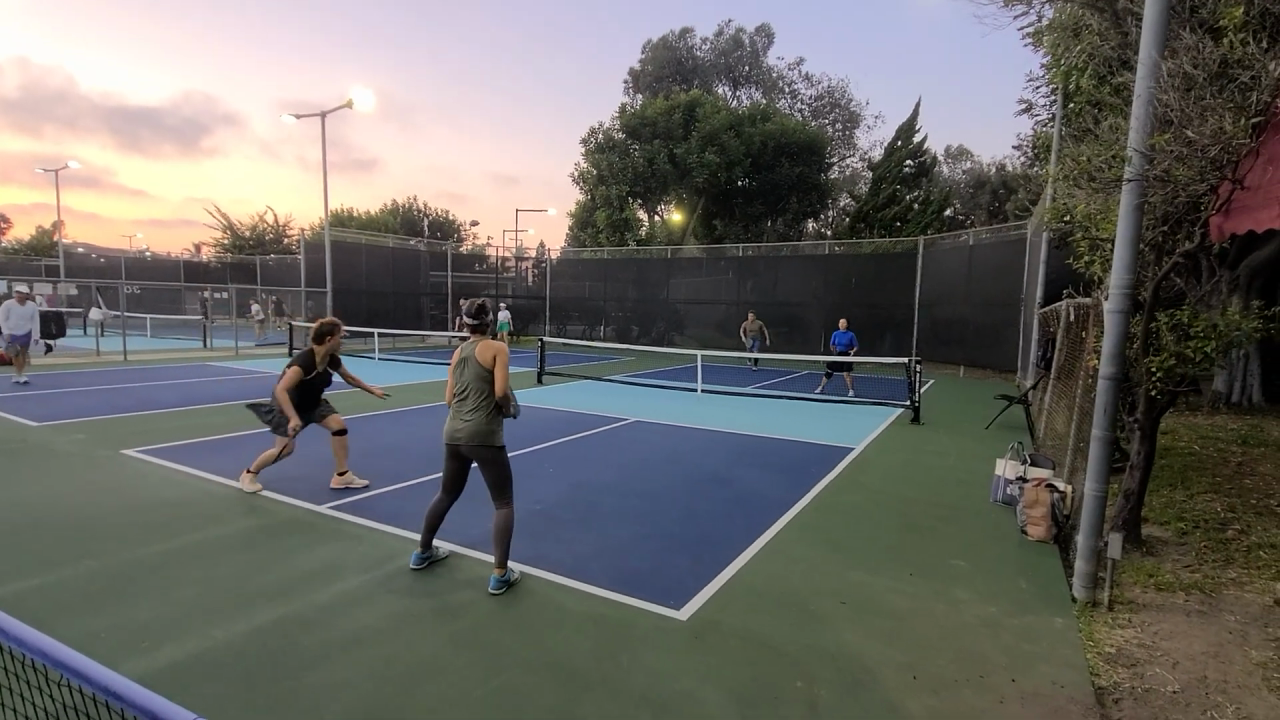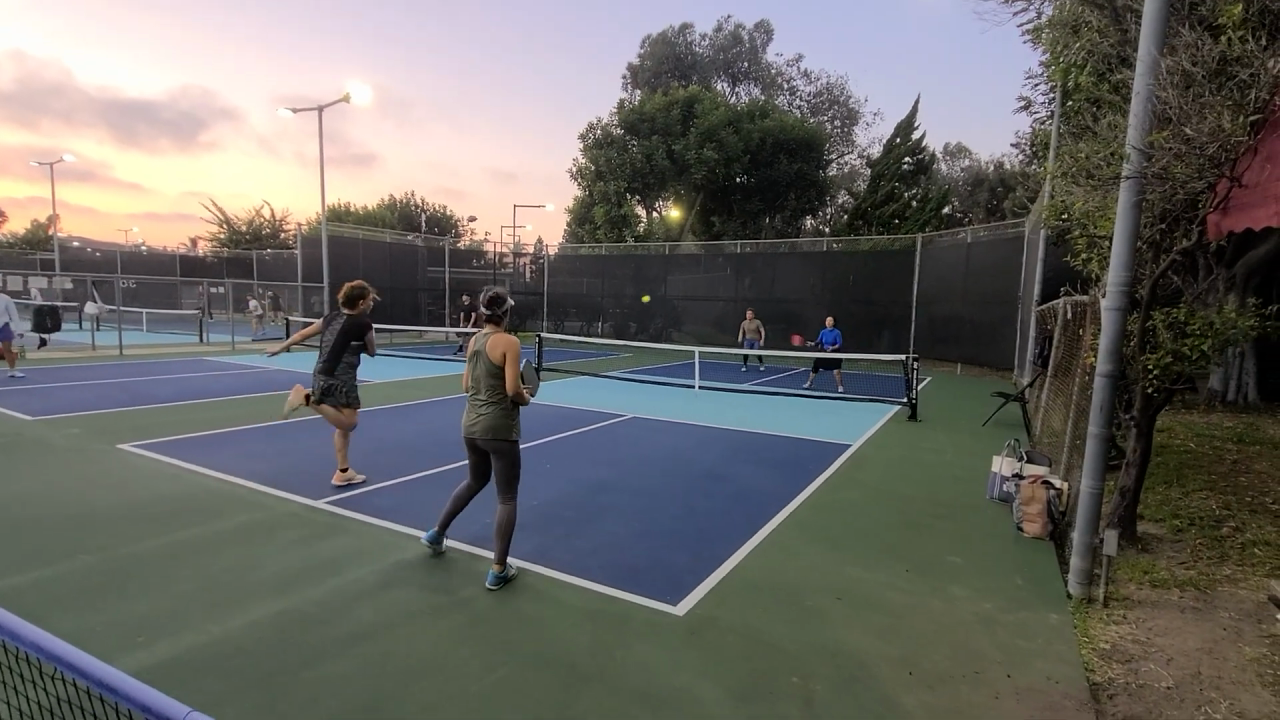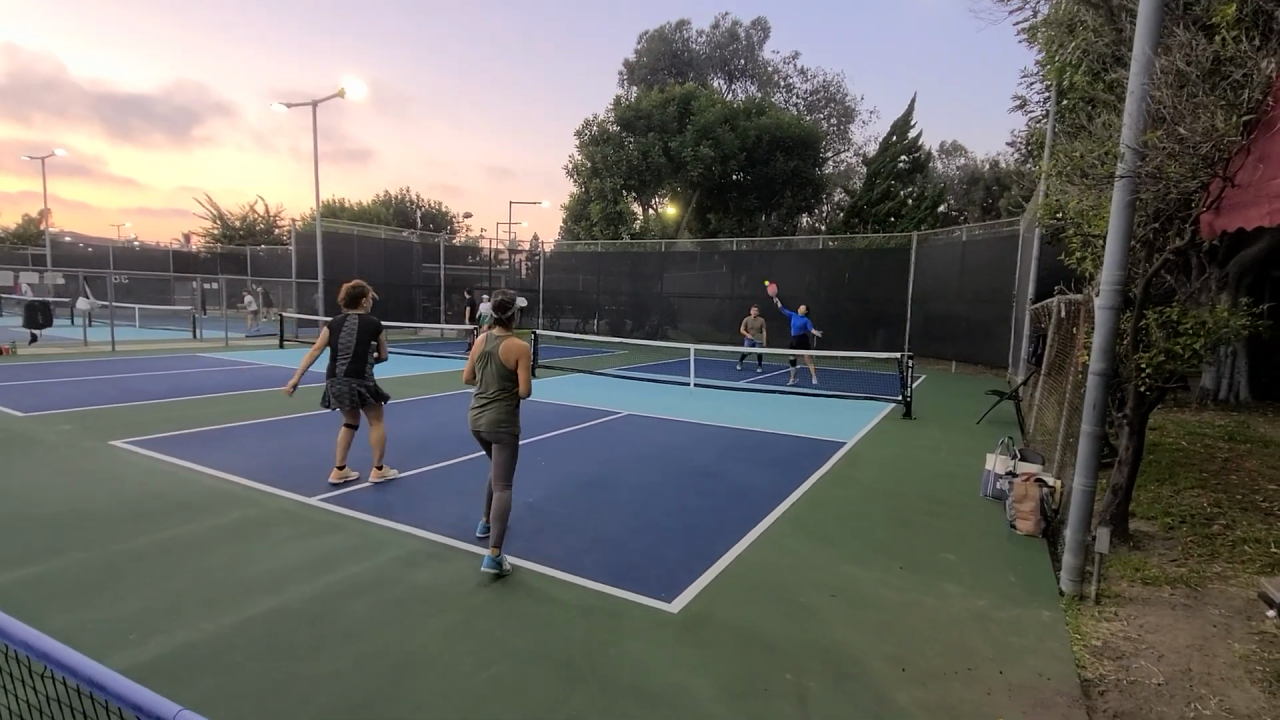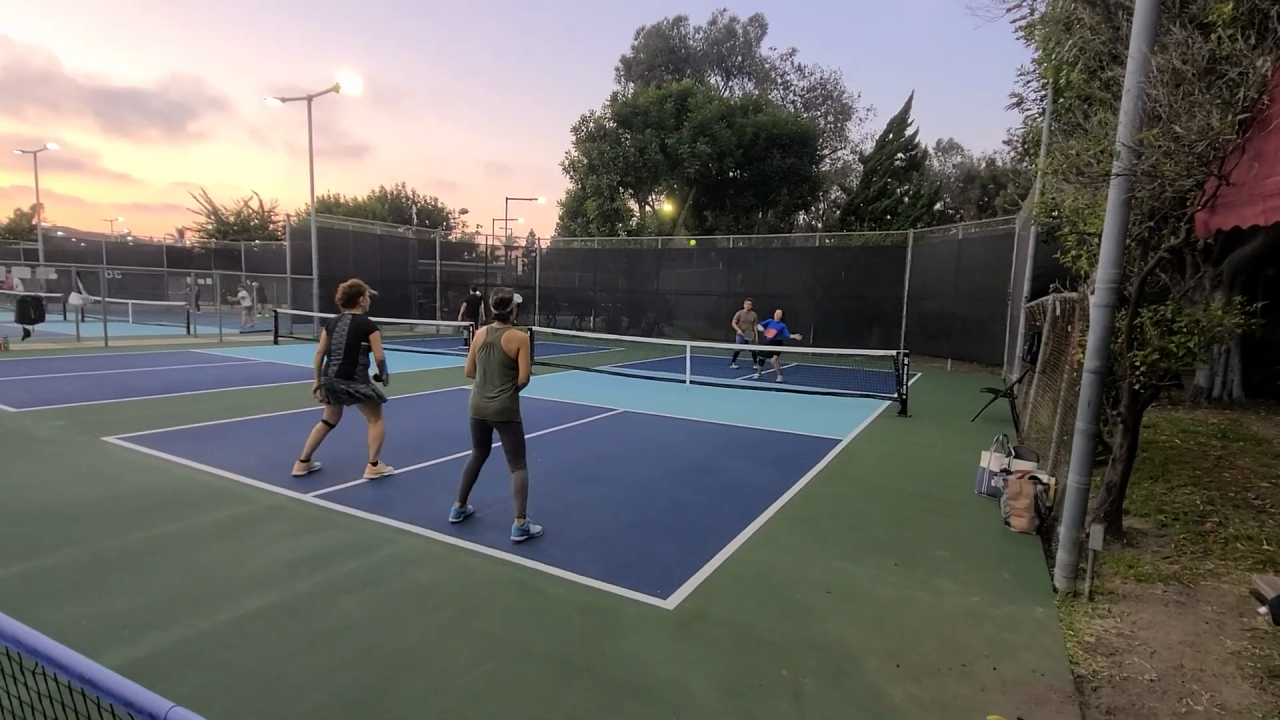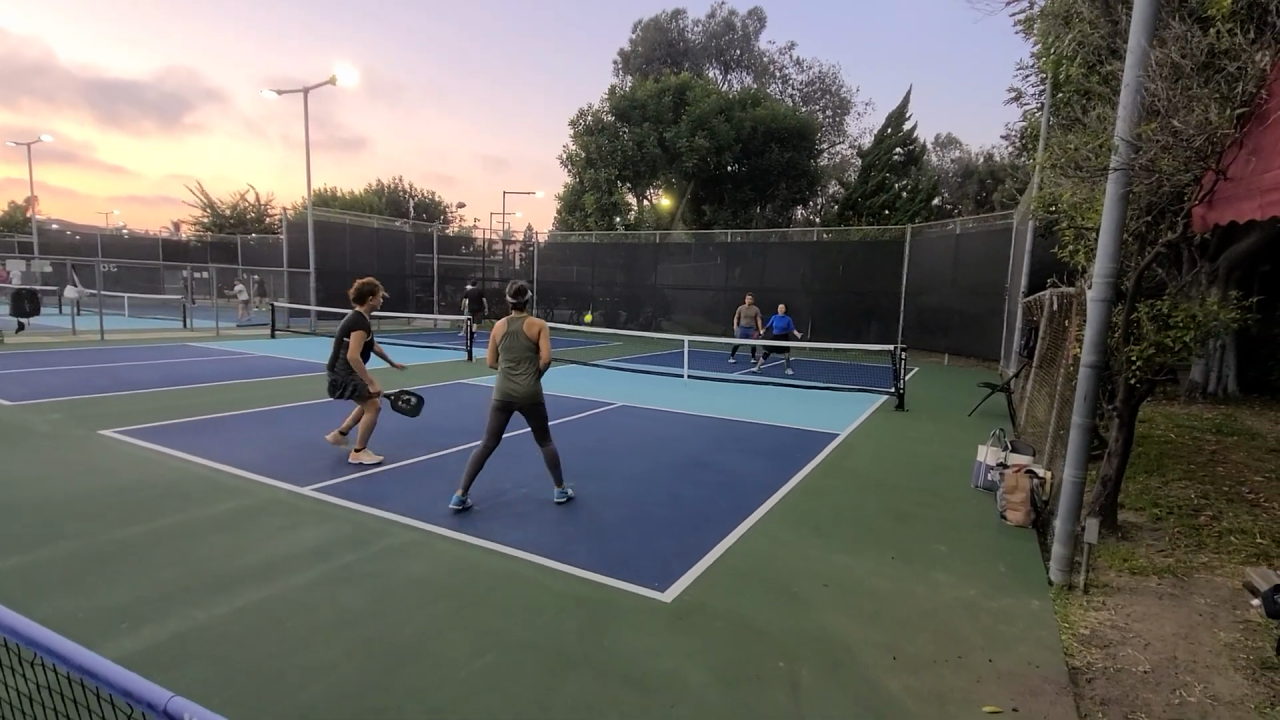
dt=0.4s
person 1, frame 1
left shoulder: (458, 353)
right shoulder: (497, 348)
left elbow: (449, 399)
right elbow: (501, 392)
right wrist: (509, 409)
left hip: (454, 433)
right hip: (484, 435)
left knee: (447, 494)
right knee: (504, 503)
left ankle: (422, 552)
right ankle: (500, 574)
person 1, frame 2
left shoulder: (474, 341)
right shoulder: (509, 342)
right elbow: (513, 390)
right wrist: (525, 398)
left hip: (472, 425)
right hip: (500, 429)
left knee: (475, 481)
right knee: (507, 498)
left ankle: (436, 533)
right ankle: (498, 570)
person 1, frame 3
left shoulder: (481, 340)
right shoulder: (520, 347)
left elbow: (467, 378)
right elbow: (525, 391)
left hip: (477, 418)
right hip: (502, 423)
left knee: (497, 473)
right knee: (502, 486)
left ankle: (486, 523)
right ankle: (493, 556)
person 1, frame 4
left shoulder: (480, 334)
right shoulder: (520, 338)
left elbow: (469, 371)
right elbow: (523, 379)
left hip: (478, 406)
right hip: (505, 409)
left knee: (478, 455)
right knee: (518, 466)
left ankle: (459, 507)
right ankle: (520, 524)
person 1, frame 5
left shoulder: (499, 326)
right shoulder: (539, 325)
left elbow: (491, 362)
right elbow: (545, 360)
right wrist: (533, 375)
left hip: (503, 392)
right hip: (530, 393)
left knee: (488, 444)
right knee: (545, 441)
left ankle: (460, 495)
right ankle: (560, 489)
person 2, frame 1
left shoulder: (332, 359)
right shoulder: (304, 361)
left elbow: (349, 378)
right elbow: (281, 390)
left wrist: (372, 390)
right wrist: (293, 418)
left hip: (312, 403)
right hip: (288, 405)
left knee: (338, 426)
right knee: (285, 448)
left ankle: (342, 476)
right ankle: (250, 475)
person 2, frame 2
left shoulder: (331, 317)
right shoulder: (363, 324)
left elbow: (302, 334)
right elbow: (371, 352)
left wrist: (281, 348)
left hip: (323, 376)
right hip: (339, 379)
left knee: (346, 423)
right knee: (348, 423)
left ankle: (343, 472)
right ankle: (306, 398)
person 2, frame 3
left shoulder: (333, 323)
right shoulder: (374, 324)
left elbow: (315, 351)
right elbow: (383, 356)
left wrist: (296, 377)
left hip: (335, 380)
right hip: (360, 380)
left knee: (350, 422)
right knee: (377, 422)
left ankle: (339, 471)
right ankle: (378, 470)
person 2, frame 4
left shoulder: (332, 322)
right shoulder: (368, 325)
left elbow: (319, 353)
right elbow: (379, 357)
left wrist: (317, 381)
right wrist: (383, 374)
left hip: (330, 379)
right hip: (354, 380)
left knee: (329, 420)
right knee: (376, 419)
left ankle: (302, 463)
right ankle: (373, 466)
person 2, frame 5
left shoulder: (358, 318)
right shoulder: (359, 323)
left elbow: (372, 346)
right elbow: (353, 356)
left wrist: (392, 363)
right wrist: (371, 382)
left hip: (345, 371)
right hip: (343, 373)
left knee: (369, 404)
right knee: (373, 406)
left ankle: (340, 434)
right ankle: (358, 452)
